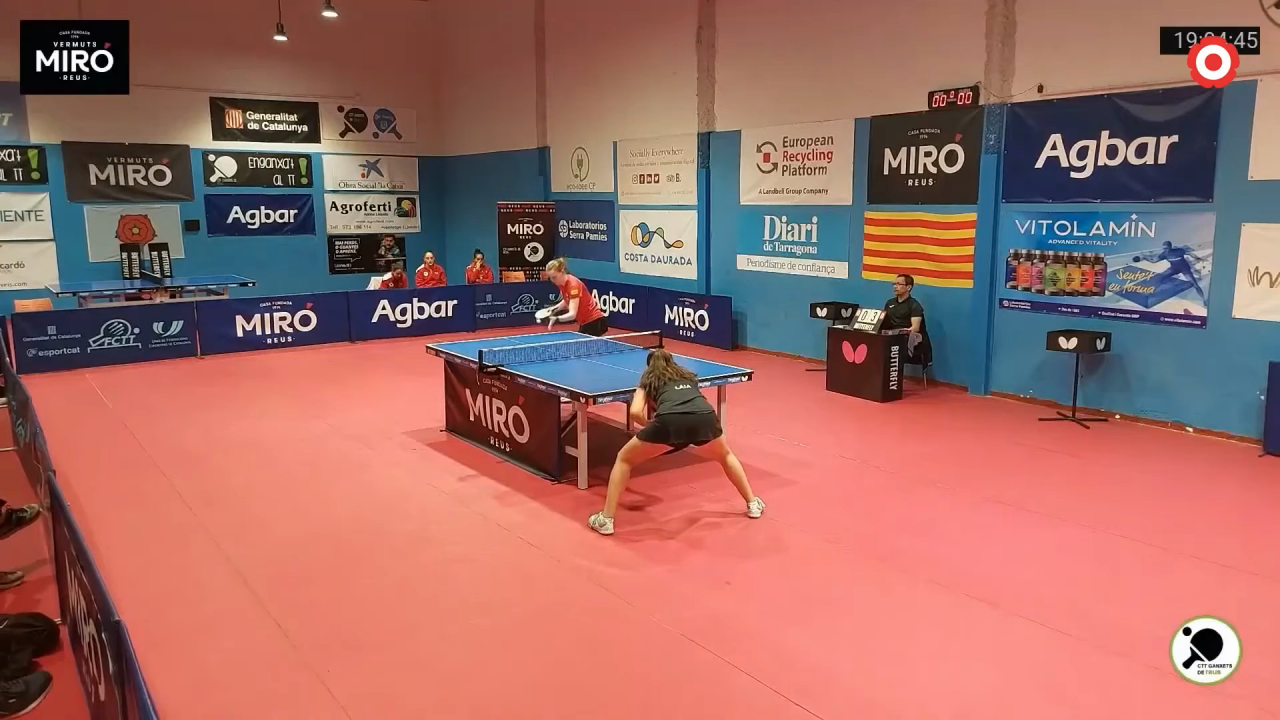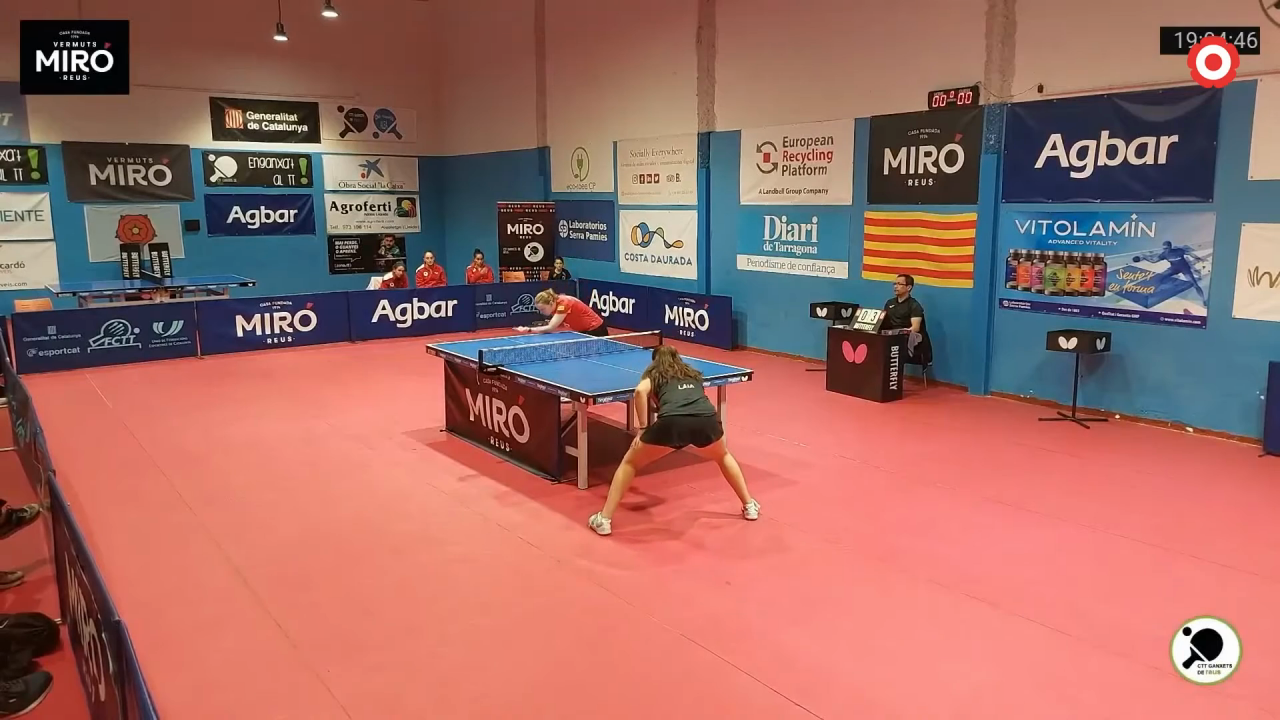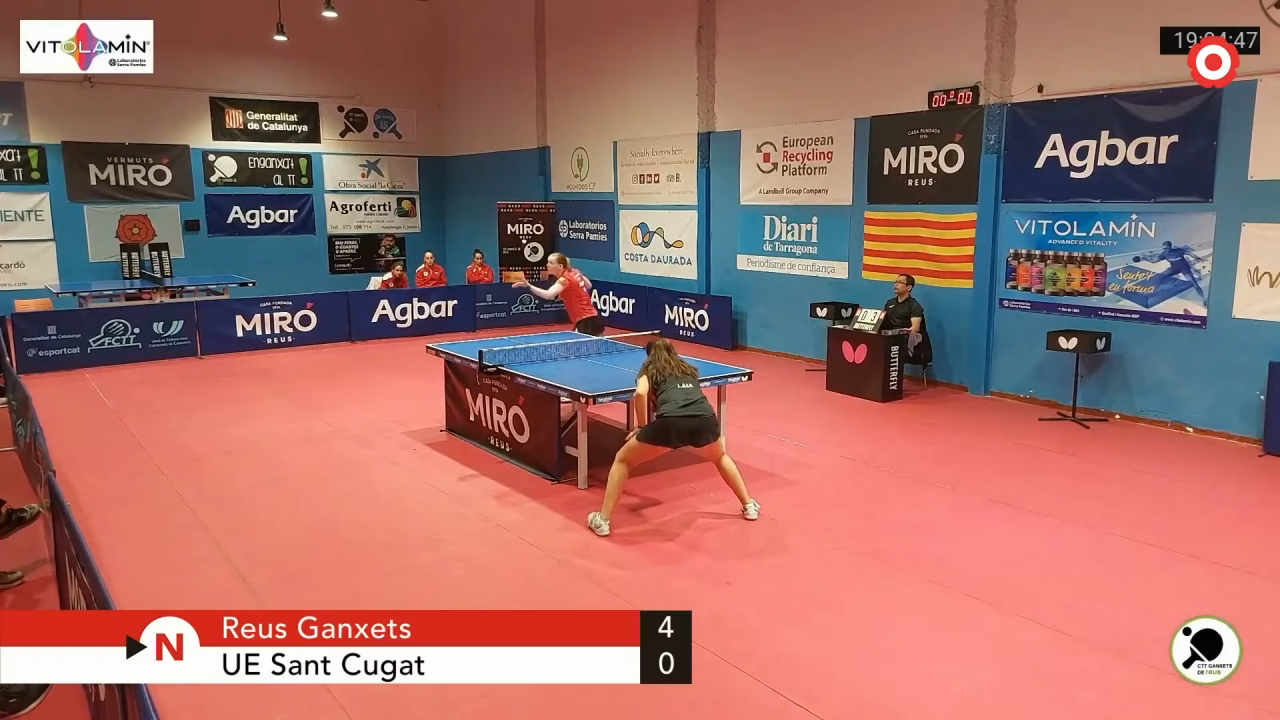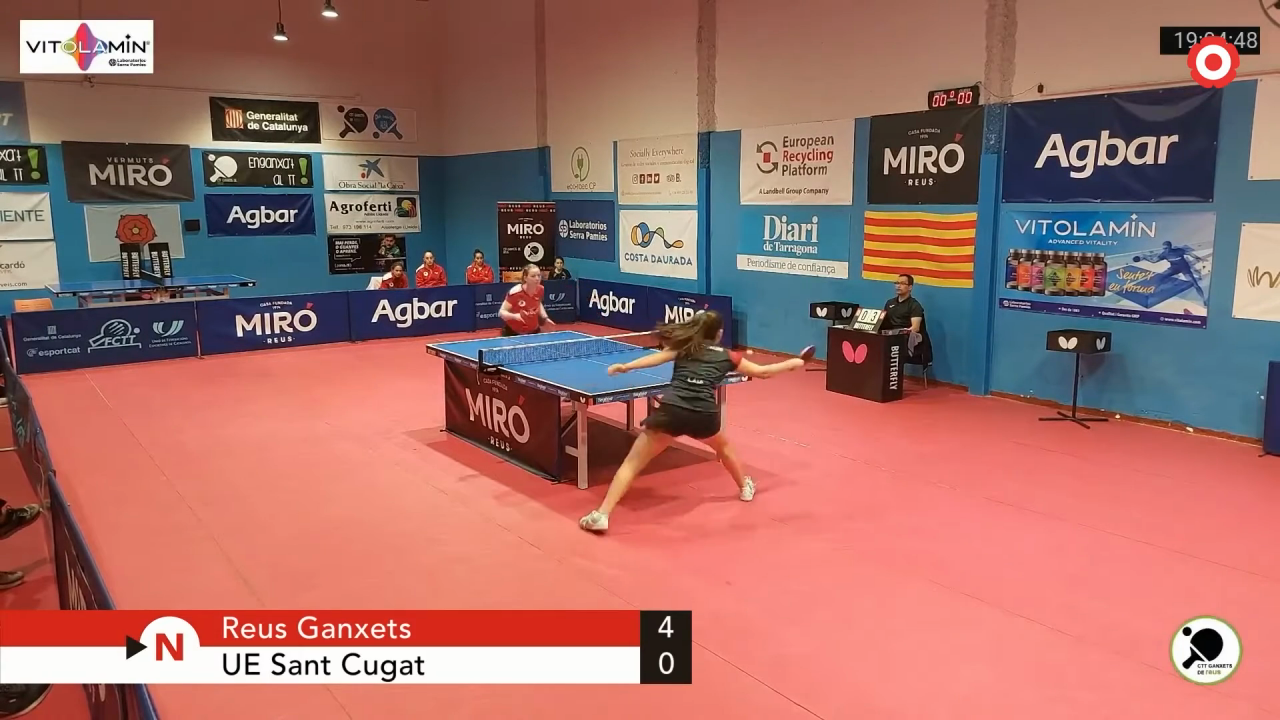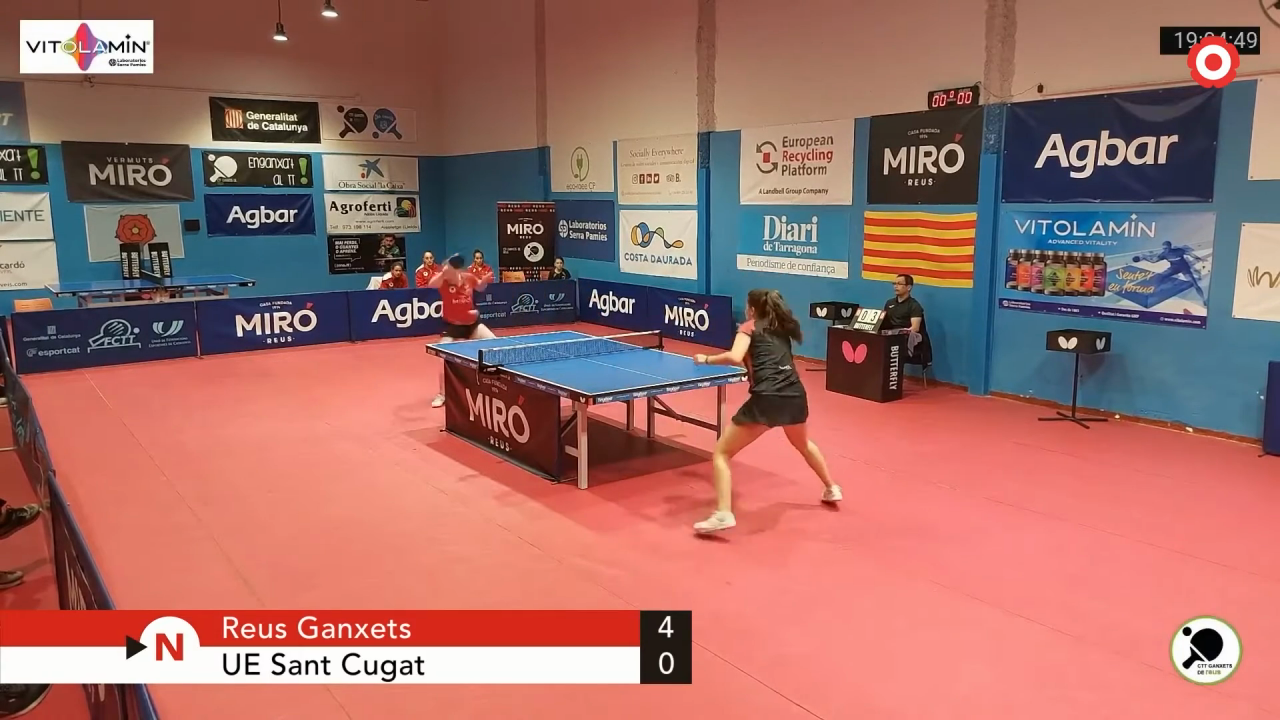
dt=1s
person 1, frame 1
left shoulder: (649, 379)
right shoulder: (688, 376)
left elbow: (635, 412)
left wrist: (650, 425)
left hip: (670, 421)
right hip: (704, 417)
left knee: (624, 459)
right knee: (725, 455)
left ankle: (606, 519)
right ankle: (752, 504)
person 1, frame 2
left shoulder: (653, 374)
right shoulder: (693, 374)
left elbow: (640, 391)
left wrist: (643, 427)
left hip: (672, 421)
right hip: (707, 418)
left knee: (629, 462)
right knee: (723, 456)
left ankle: (604, 519)
right ankle: (749, 506)
person 1, frame 3
left shoulder: (649, 370)
right shoulder: (688, 370)
left elbow: (640, 393)
left wrist: (641, 426)
left hip: (670, 422)
right hip: (704, 419)
left knee: (622, 460)
right knee: (720, 457)
left ankle: (603, 520)
right ankle: (748, 505)
person 1, frame 4
left shoulder: (683, 346)
right shoulder: (727, 356)
left elbow: (656, 359)
right elbow: (760, 372)
left wrist: (624, 367)
right wrist: (793, 363)
left hip: (671, 410)
right hip: (706, 414)
left knee: (632, 463)
right knee: (723, 446)
left ankle: (602, 514)
right ankle: (745, 487)
person 1, frame 5
left shoulder: (749, 327)
right shoulder: (782, 330)
left elbow: (736, 357)
left wrist: (706, 359)
left hip: (766, 400)
right hip: (795, 397)
left knee: (720, 454)
right knee: (803, 444)
left ankle: (723, 514)
right ankle: (831, 489)
